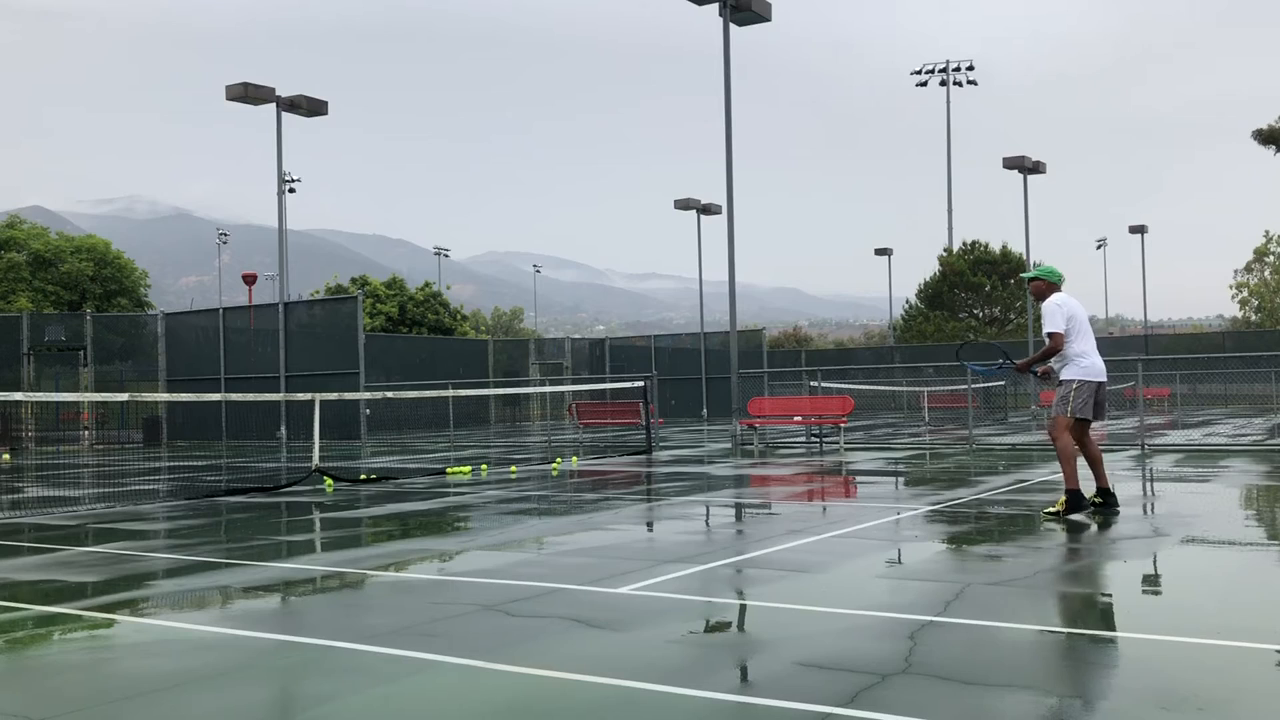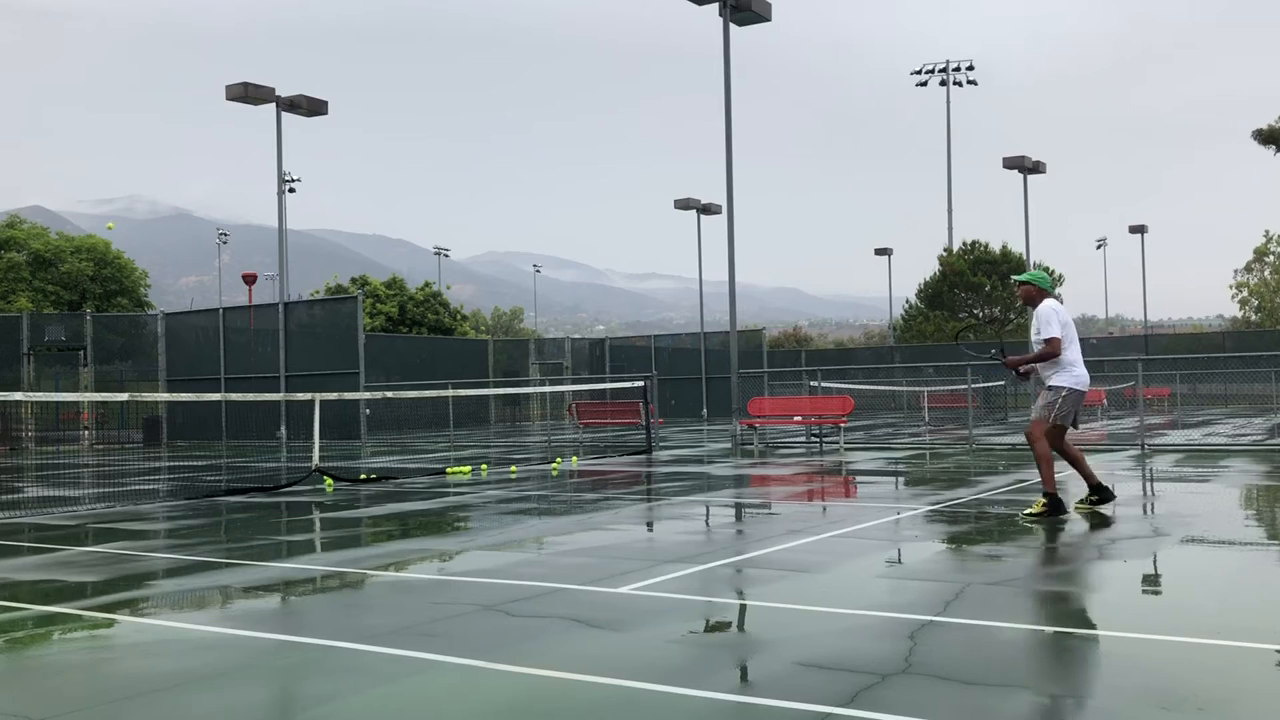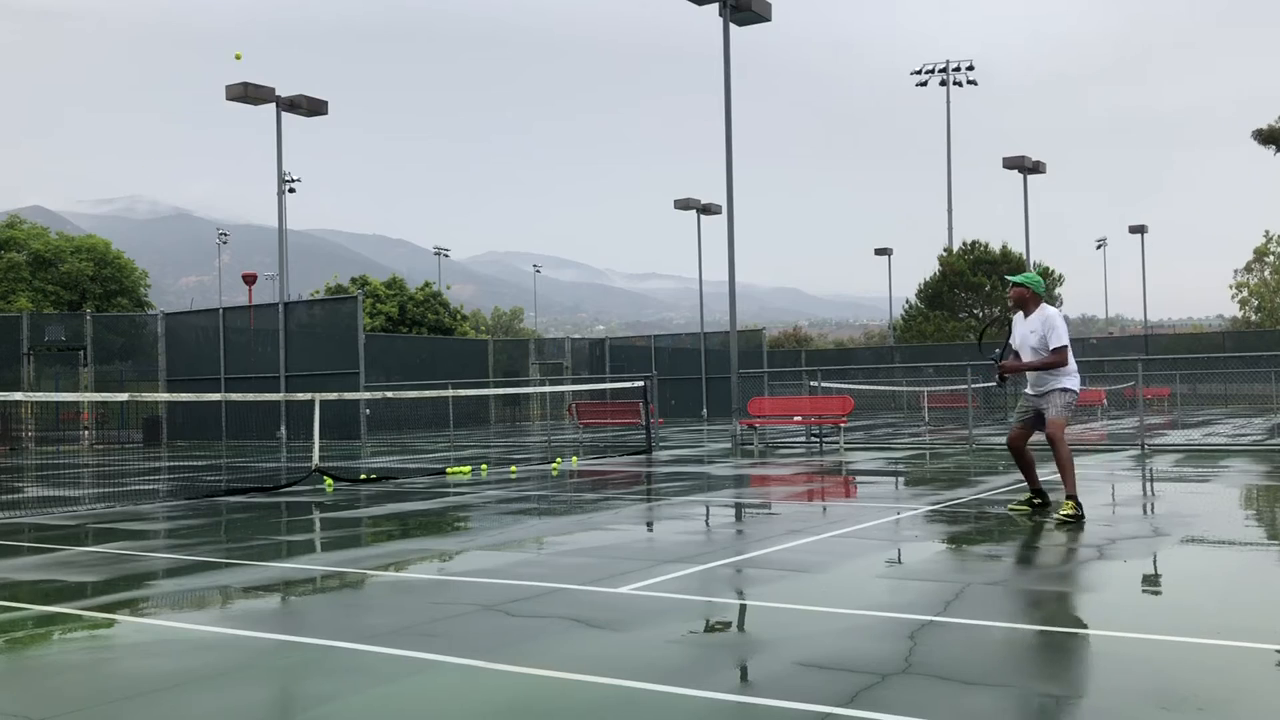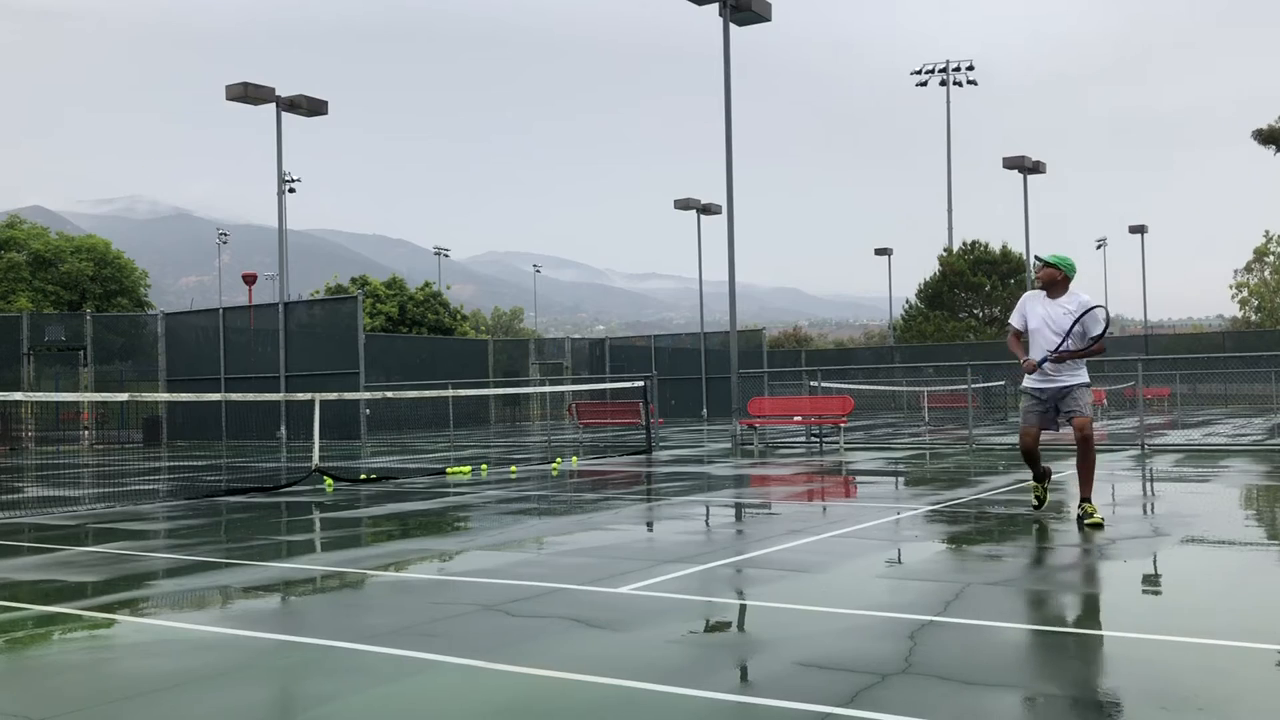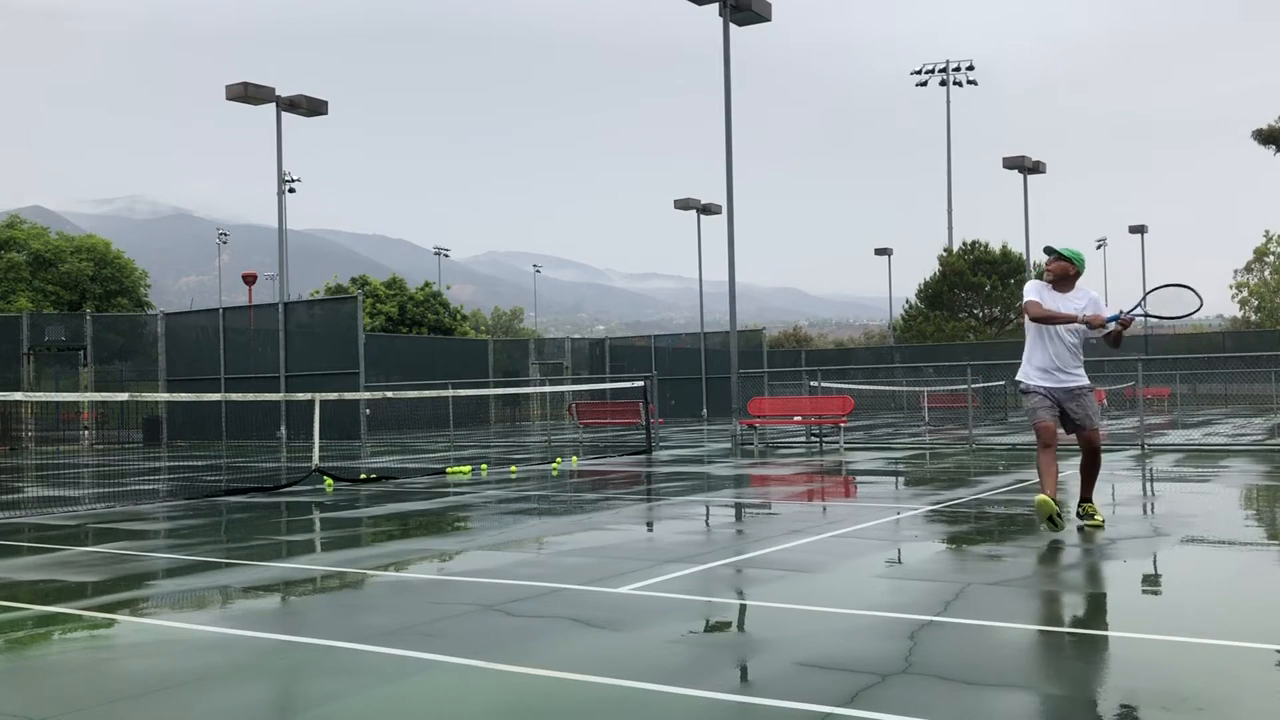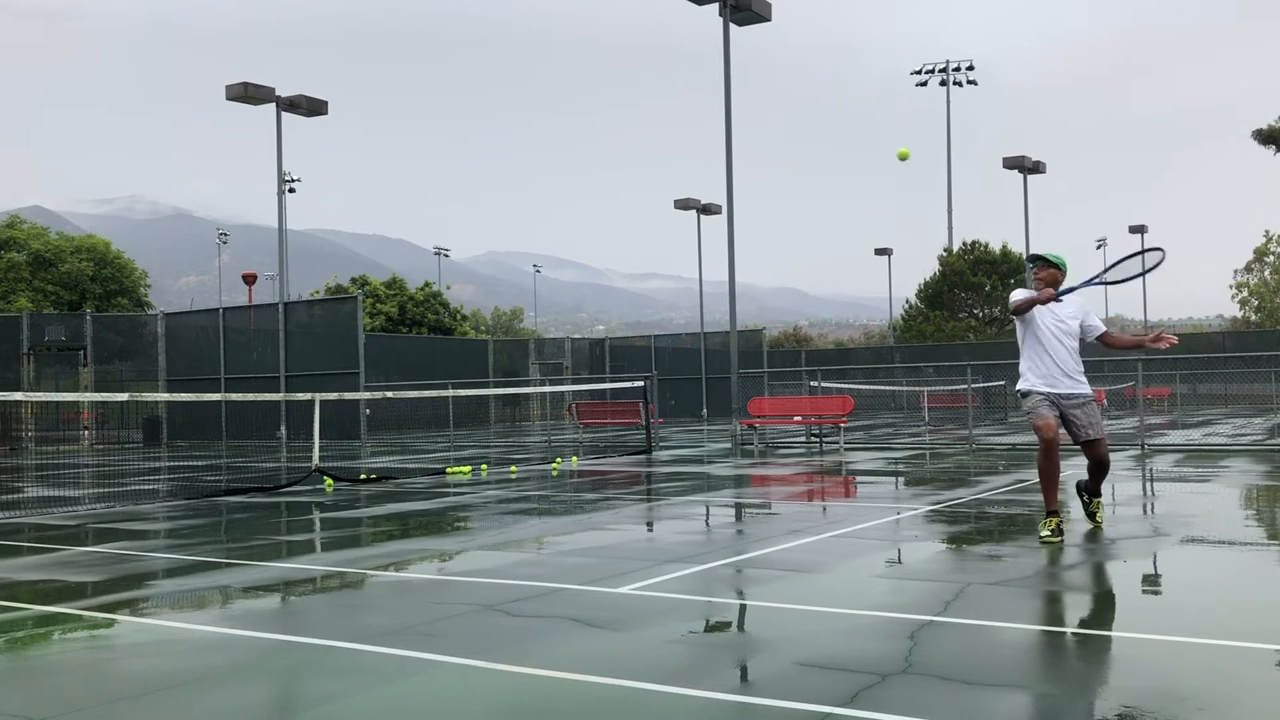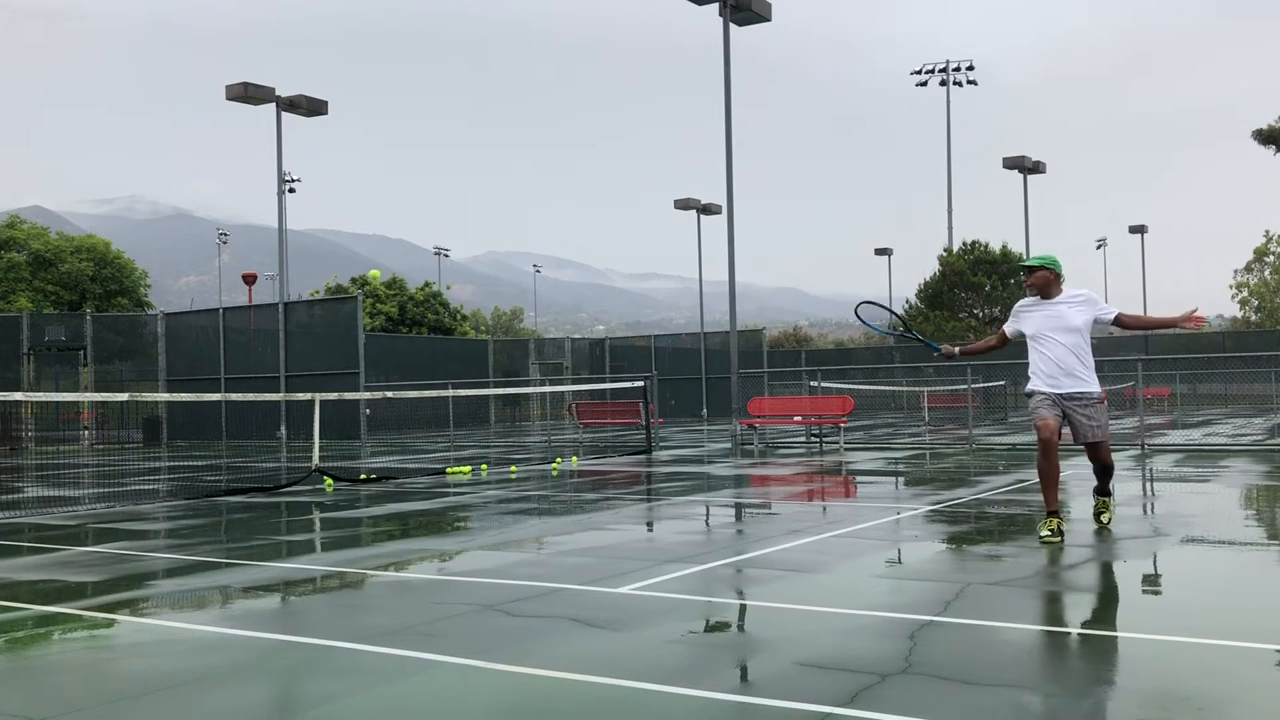
dt=0.3s
person 1, frame 1
left shoulder: (1052, 304)
right shoulder: (1067, 302)
left elbow: (1056, 344)
left wrist: (1029, 362)
right wrist: (1053, 367)
left hip: (1080, 375)
right hip: (1095, 372)
left knee: (1058, 430)
right knee: (1079, 434)
left ankle: (1073, 496)
right ankle: (1105, 495)
person 1, frame 2
left shoulder: (1045, 309)
right shoulder: (1050, 309)
left elbow: (1054, 350)
left wrist: (1021, 361)
right wrist: (1032, 368)
left hip: (1065, 382)
right hip: (1071, 382)
left knee: (1035, 433)
right knee: (1055, 440)
left ankle: (1051, 500)
right ankle: (1098, 489)
person 1, frame 3
left shoulder: (1050, 316)
right shoulder: (1018, 319)
left elbow: (1061, 359)
right elbow: (1018, 355)
left wrist: (1021, 367)
right wrist: (1005, 369)
left hip: (1061, 386)
right hip: (1034, 390)
left knee: (1054, 434)
right knee: (1014, 441)
left ankle: (1071, 500)
right ankle: (1038, 496)
person 1, frame 4
left shoulder: (1082, 303)
right shoulder: (1029, 299)
left elbow: (1100, 345)
right elbow: (1013, 337)
left wrist: (1072, 354)
right wrist: (1024, 359)
left hip: (1074, 382)
right hip: (1035, 385)
left knee: (1084, 433)
right knee: (1027, 444)
left ankle: (1085, 504)
right ankle: (1040, 476)
person 1, frame 5
left shoulder: (1090, 299)
right shoulder: (1035, 287)
left elbow: (1113, 341)
right elbow: (1035, 313)
left wrist: (1121, 328)
right wrist: (1083, 317)
left hip: (1074, 384)
right hip: (1036, 384)
left knee: (1092, 445)
right knee: (1047, 437)
left ankle: (1086, 504)
right ankle: (1050, 503)
person 1, frame 6
left shoulder: (1075, 305)
right shoulder: (1022, 296)
left elbow: (1109, 339)
right elbow: (1016, 309)
left wrist: (1145, 341)
right wrist: (1037, 297)
left hip: (1077, 392)
right hip: (1038, 389)
left knee: (1100, 457)
right knee: (1049, 437)
left ankle: (1090, 491)
right ankle: (1052, 516)
person 1, frame 7
left shoulder: (1085, 300)
right shoulder: (1022, 308)
left elbow: (1123, 320)
right elbow: (997, 341)
left wrist: (1174, 322)
right wrist: (958, 351)
left hip: (1084, 392)
right hip: (1043, 393)
left knee: (1101, 458)
right knee: (1048, 440)
left ankle: (1103, 492)
right ankle: (1052, 517)
